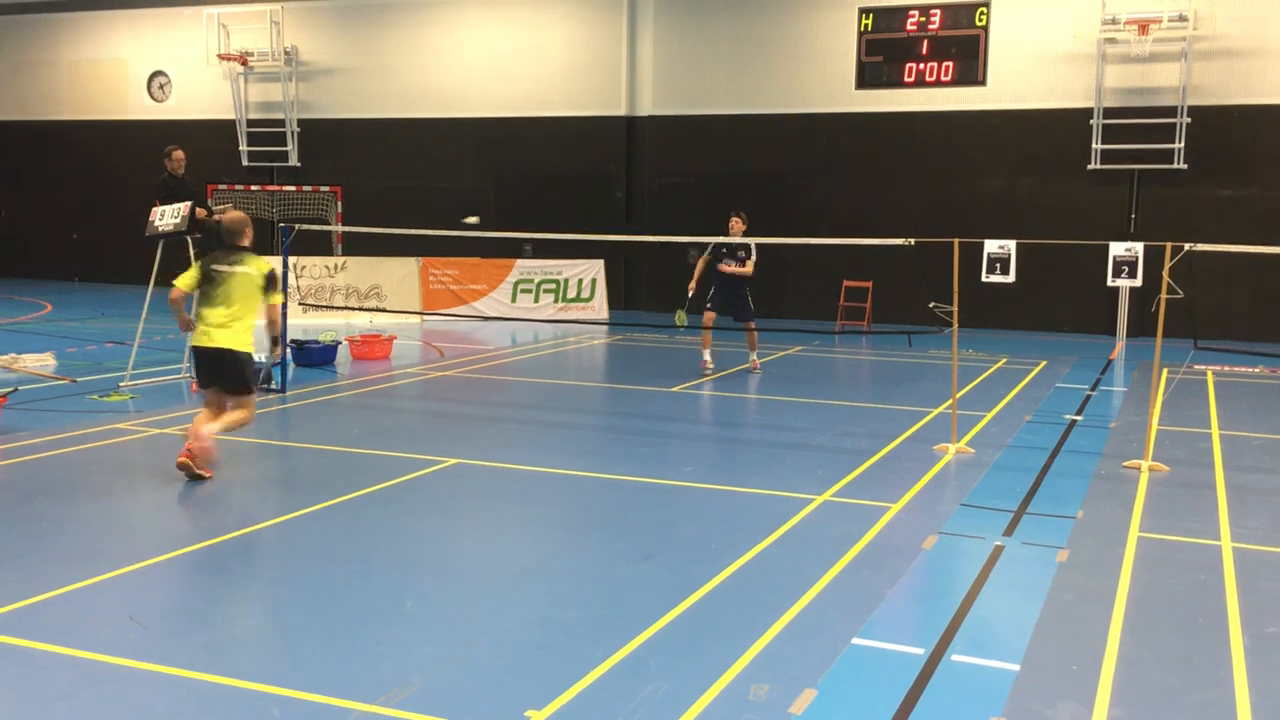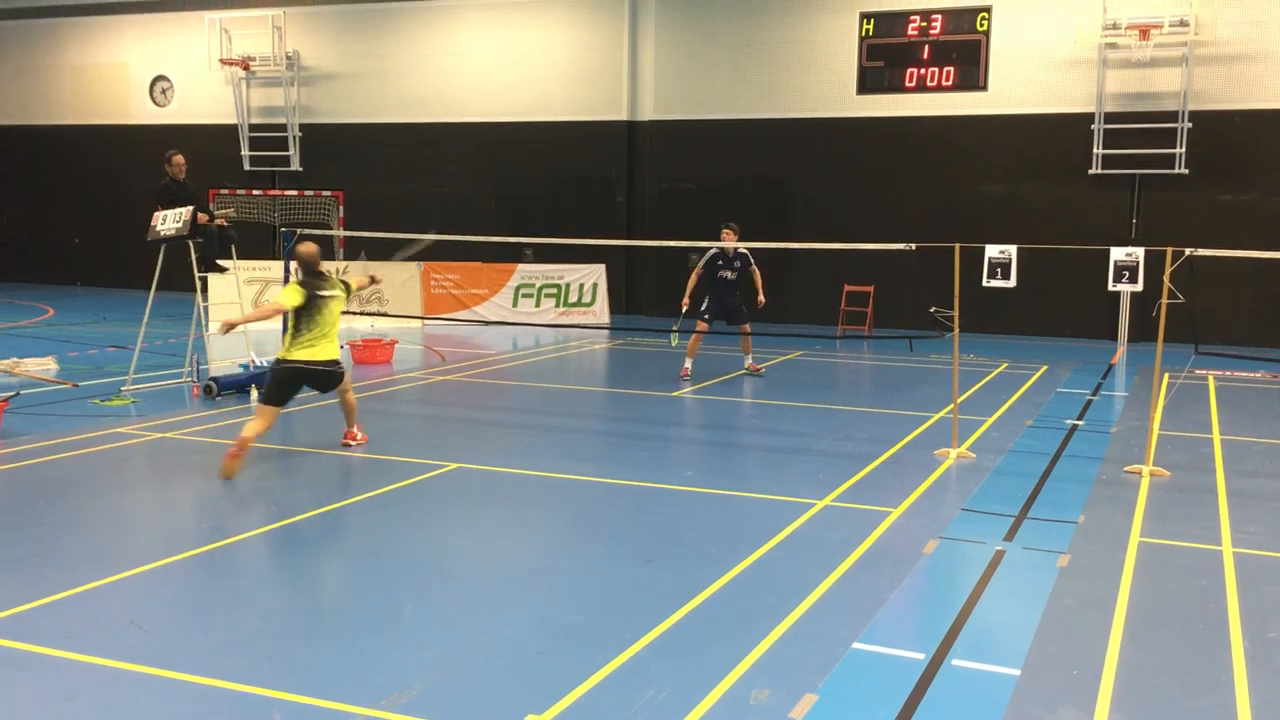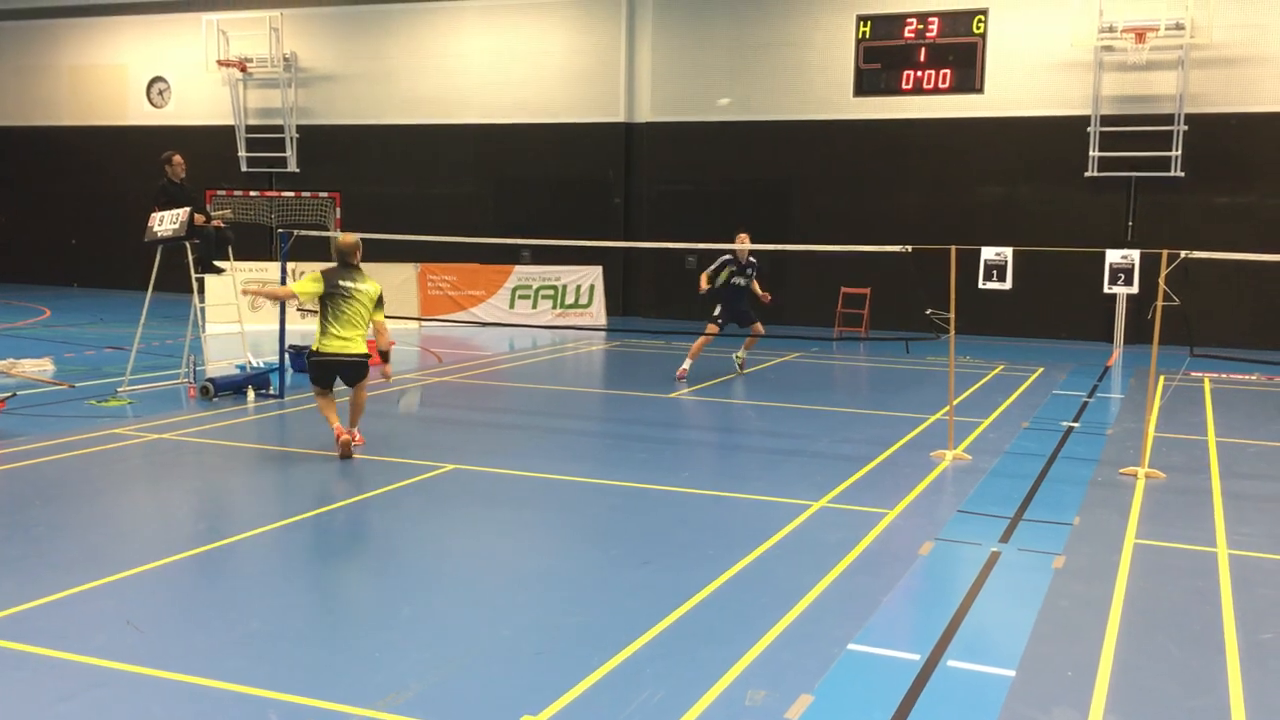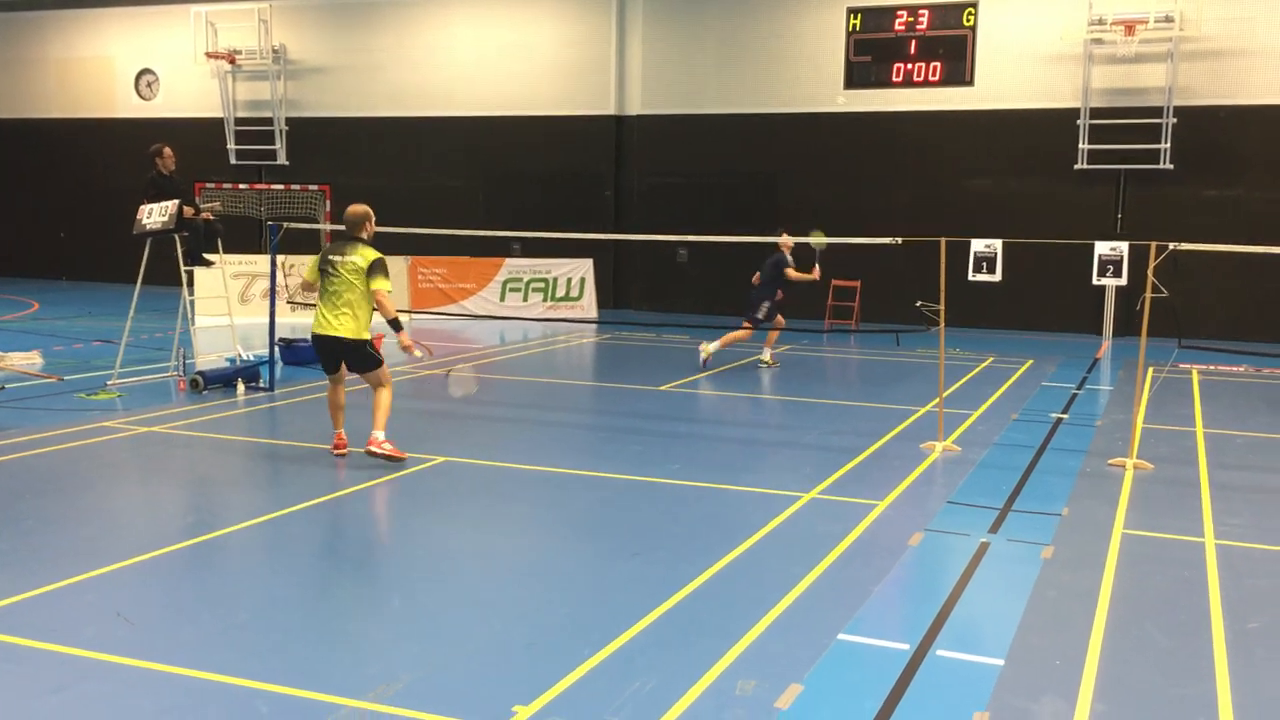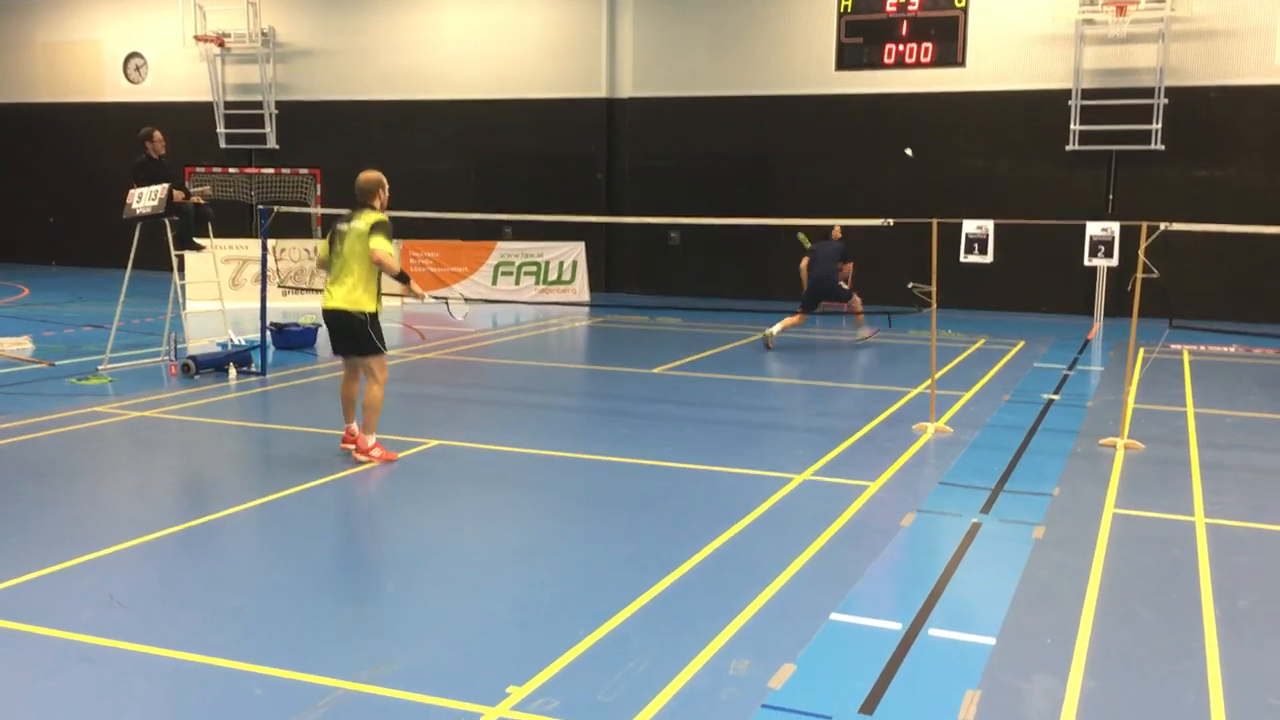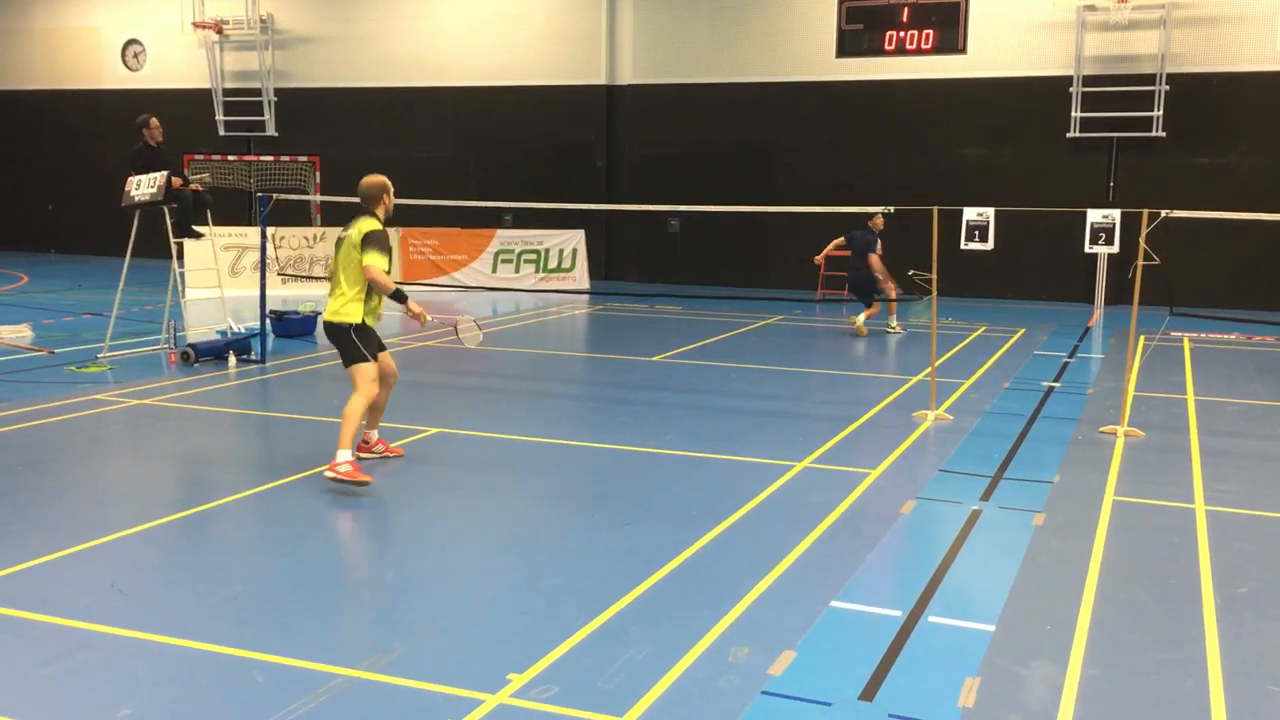
dt=0.3s
person 1, frame 1
left shoulder: (207, 263)
right shoulder: (264, 268)
left elbow: (175, 295)
right elbow: (274, 314)
left wrist: (183, 318)
right wrist: (277, 342)
left hip: (203, 346)
right hip: (234, 349)
left knee: (213, 407)
right knee: (244, 413)
left ankle: (189, 450)
right ankle: (205, 432)
person 1, frame 2
left shoulder: (301, 287)
right shoulder: (339, 286)
left elbow: (277, 307)
right elbow: (356, 284)
left wrist: (238, 320)
right wrist: (371, 279)
left hip: (290, 362)
right hip: (325, 363)
left knee: (262, 420)
right knee: (345, 388)
left ankle: (242, 442)
right ankle: (352, 432)
person 1, frame 3
left shoulder: (327, 276)
right shoulder: (374, 288)
left elbow: (287, 293)
right elbow: (380, 329)
left wrist: (256, 291)
right wrist: (385, 361)
left hip: (323, 354)
right hip: (356, 355)
left knee: (322, 395)
right knee: (359, 389)
left ankle: (339, 431)
right ankle: (352, 433)
person 1, frame 4
left shoulder: (328, 253)
right shoulder: (373, 258)
left elbow: (306, 285)
right elbow: (380, 298)
right wrist: (401, 332)
left hip: (321, 334)
right hip: (353, 337)
left knee: (336, 382)
right knee: (383, 384)
left ankle: (339, 437)
right ankle: (378, 439)
person 1, frame 5
left shoulder: (342, 223)
right shoulder: (378, 222)
left elbow: (322, 261)
right elbow: (381, 257)
right wrist: (408, 281)
left hip: (332, 308)
right hip: (358, 310)
left knee: (352, 372)
right knee: (377, 378)
left ankle: (350, 433)
right ankle: (365, 445)
person 1, frame 6
left shoulder: (351, 229)
right shoulder: (374, 231)
left elbow: (335, 274)
right elbow: (373, 273)
right wrist: (406, 301)
left hip: (343, 319)
right hip: (351, 322)
left knee: (388, 374)
right knee: (366, 390)
left ankle: (369, 440)
right ankle: (342, 462)
